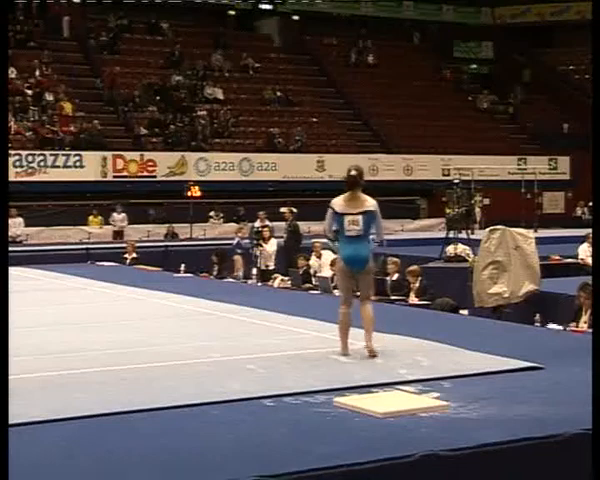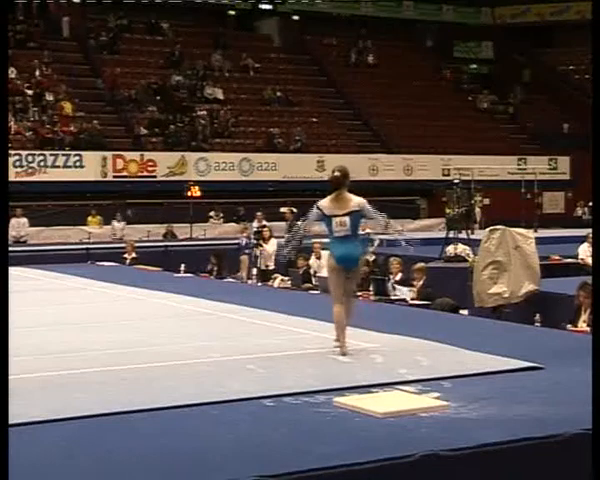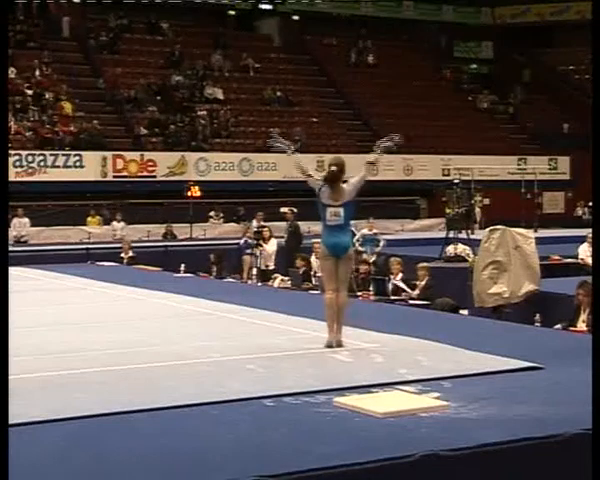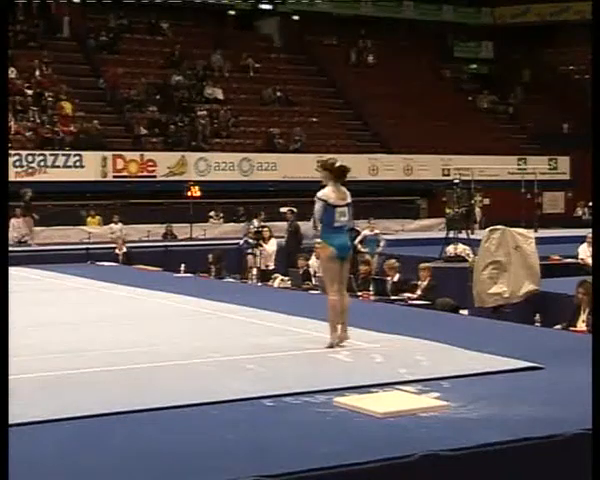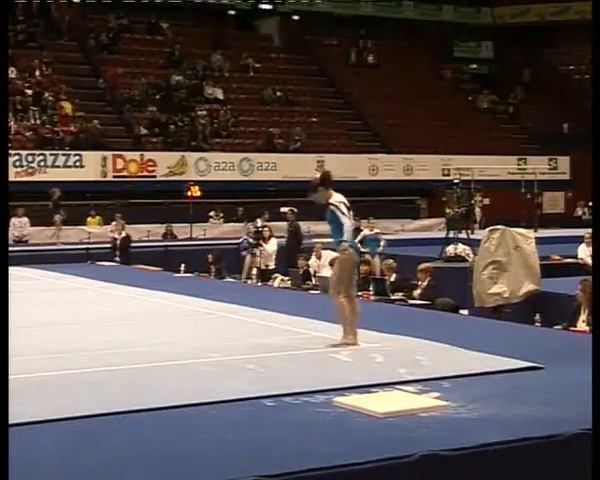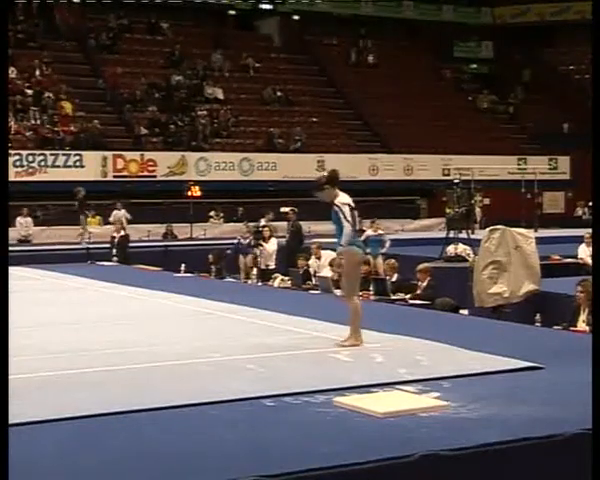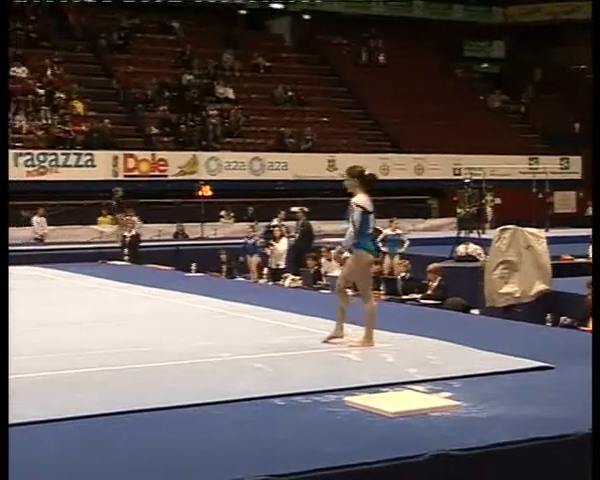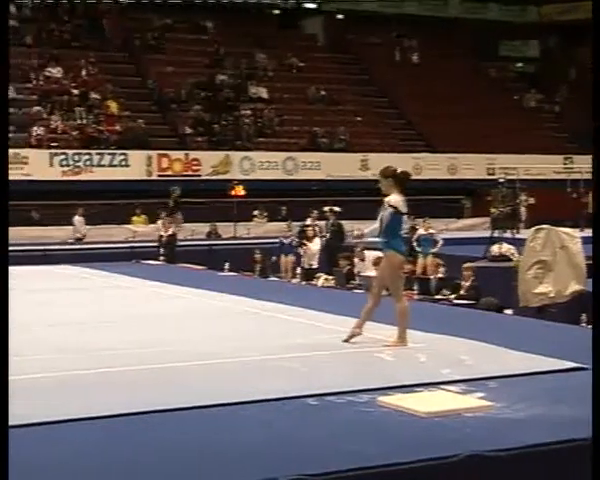
dt=0.5s
person 1, frame 1
left shoulder: (336, 203)
right shoulder: (371, 203)
left elbow: (328, 230)
right elbow: (379, 232)
left hip: (345, 255)
right hip: (364, 255)
left knee: (345, 303)
right knee: (366, 301)
left ankle: (344, 347)
right ankle: (369, 342)
person 1, frame 2
left shoulder: (323, 204)
right shoulder: (358, 202)
left elbow: (307, 221)
right elbow: (376, 216)
left wrist: (302, 230)
right wrist: (386, 223)
left hip: (336, 255)
right hip: (354, 254)
left knee: (338, 302)
right knee: (349, 298)
left ankle: (342, 342)
right ankle: (341, 337)
person 1, frame 3
left shoulder: (322, 190)
right shoulder: (349, 190)
left elbow: (304, 172)
right elbow: (364, 173)
left hip: (328, 243)
right hip: (345, 243)
left knee: (330, 290)
right knee: (342, 290)
left ankle: (331, 334)
right ankle: (338, 335)
person 1, frame 4
left shoulder: (322, 194)
right shoulder: (346, 193)
left elbow: (316, 222)
left wrist: (313, 230)
left hip: (330, 244)
right hip: (345, 242)
left knee: (332, 291)
right knee: (342, 290)
left ankle: (334, 335)
right ankle: (343, 331)
person 1, frame 5
left shoulder: (334, 202)
right shoulder: (337, 200)
left elbow: (347, 222)
left wrist: (344, 244)
left hip: (347, 250)
right hip: (349, 250)
left knee: (336, 292)
right knee: (349, 294)
left ankle: (348, 334)
right ankle: (352, 335)
person 1, frame 6
left shoulder: (340, 202)
right shoulder: (343, 199)
left elbow: (348, 228)
left wrist: (340, 251)
right wrist: (342, 250)
left hip: (351, 249)
right hip: (352, 249)
left knee: (350, 295)
right knee: (350, 294)
left ankle: (356, 337)
right ankle: (354, 334)
person 1, frame 7
left shoulder: (357, 201)
right shoulder: (365, 199)
left elbow: (353, 230)
left wrist: (341, 248)
right wrist: (345, 248)
left hip: (362, 251)
right hip: (360, 250)
left knee: (366, 295)
right knee: (340, 287)
left ankle: (368, 338)
right ankle: (339, 329)
person 1, frame 8
left shoulder: (390, 200)
right shoulder: (400, 199)
left elbow: (379, 226)
left wrist: (361, 234)
right wrist: (364, 233)
left hip: (393, 251)
right hip: (394, 249)
left knee: (398, 296)
right knee: (375, 291)
left ankle: (401, 338)
right ankle: (358, 327)
